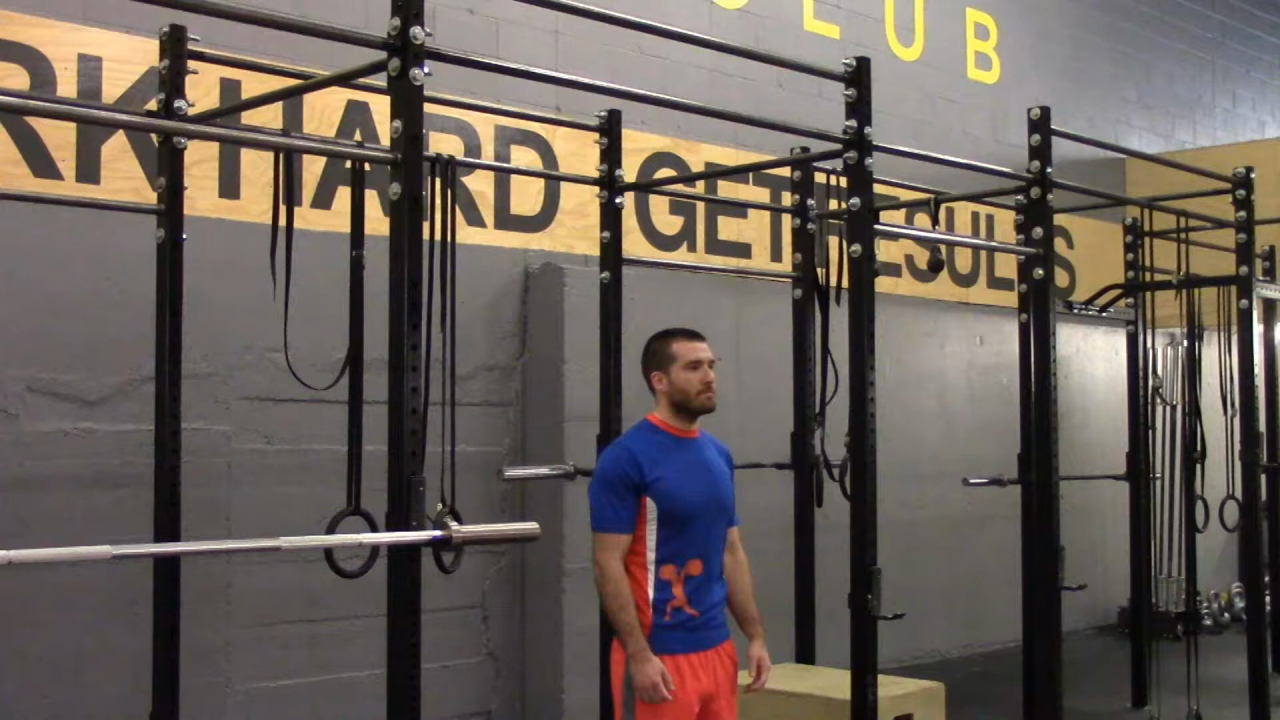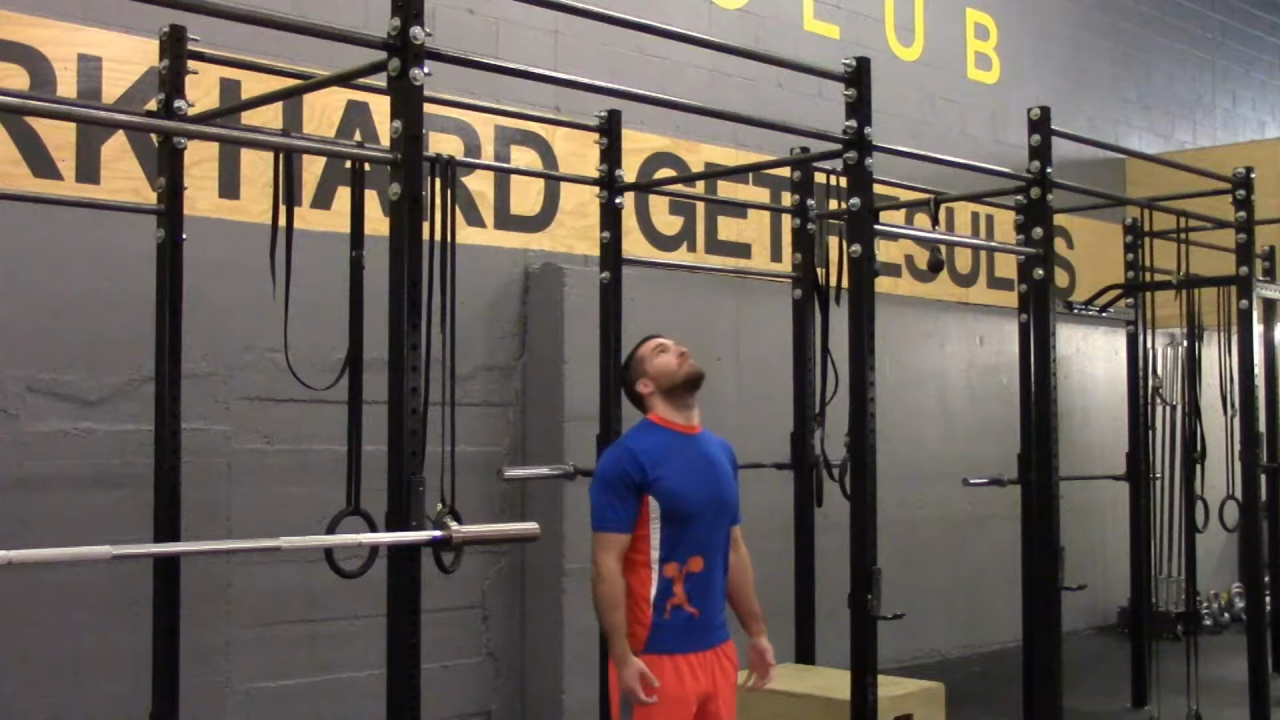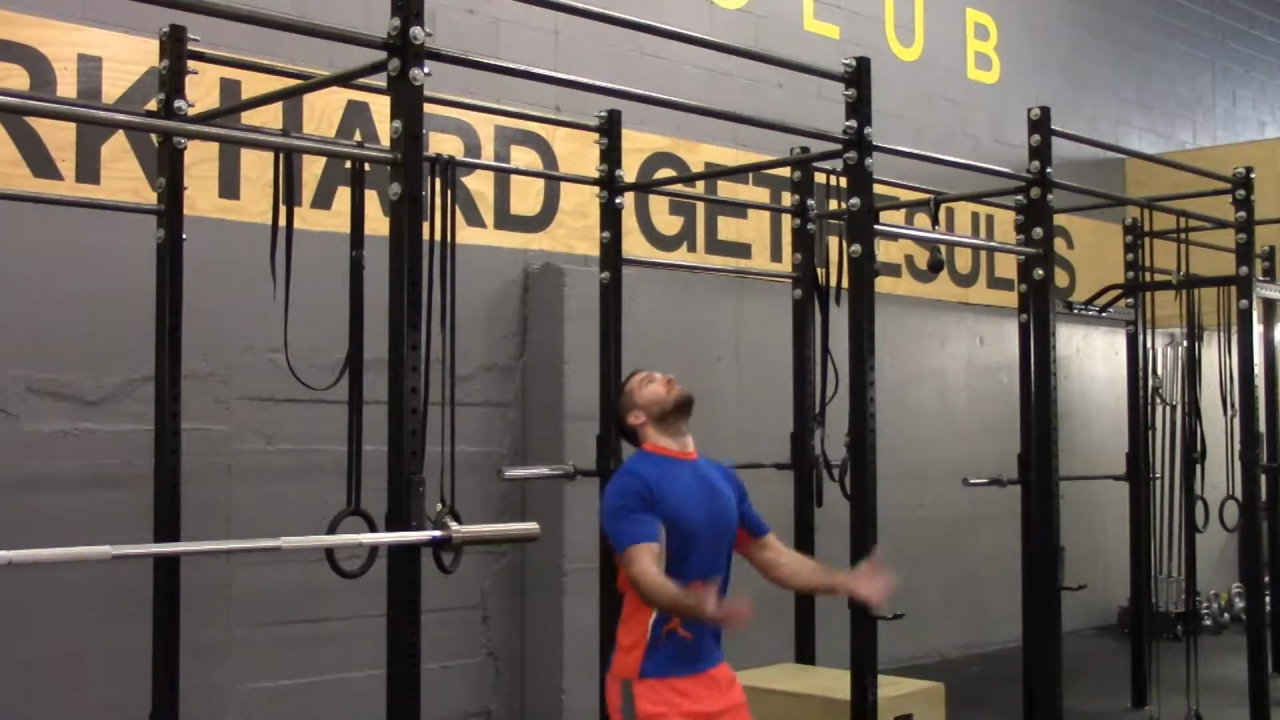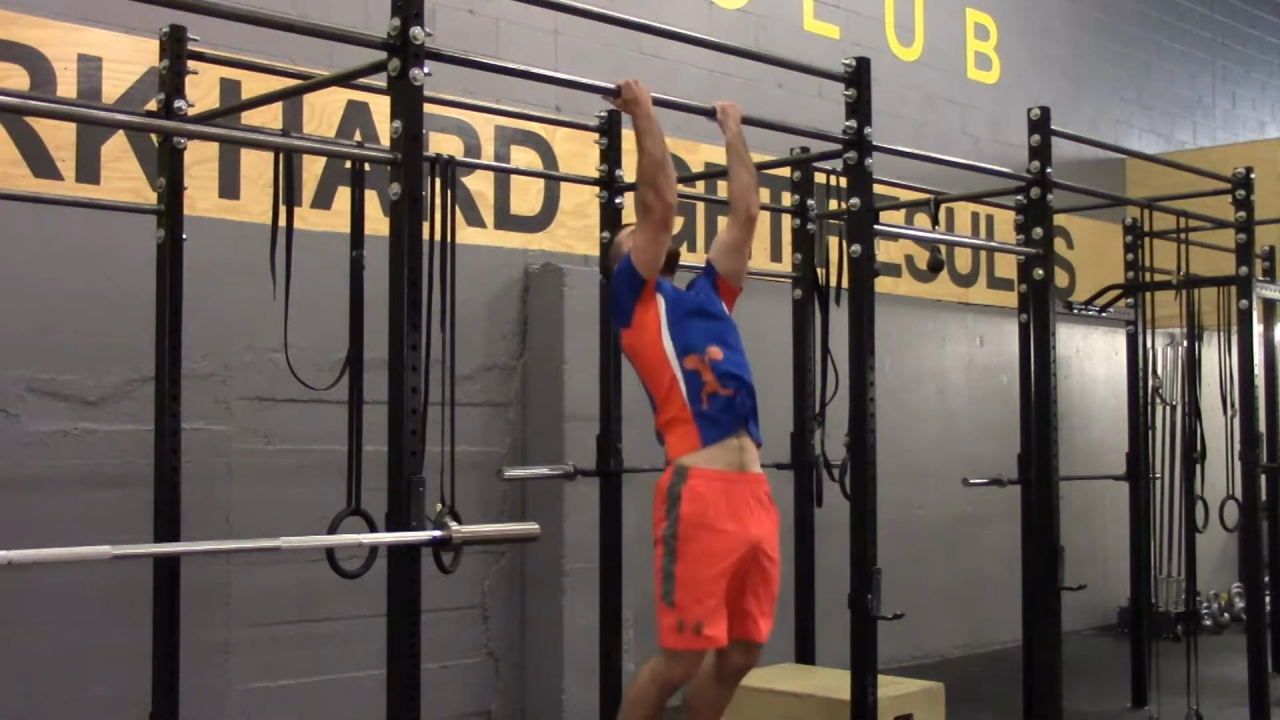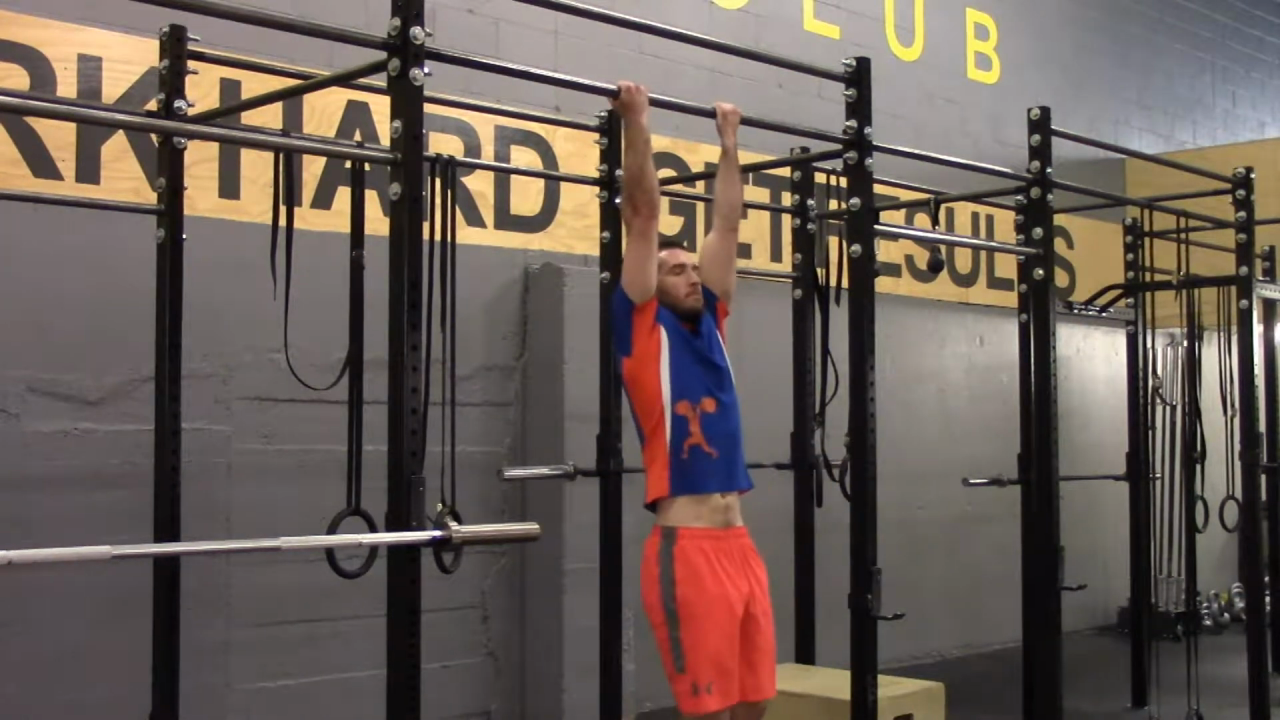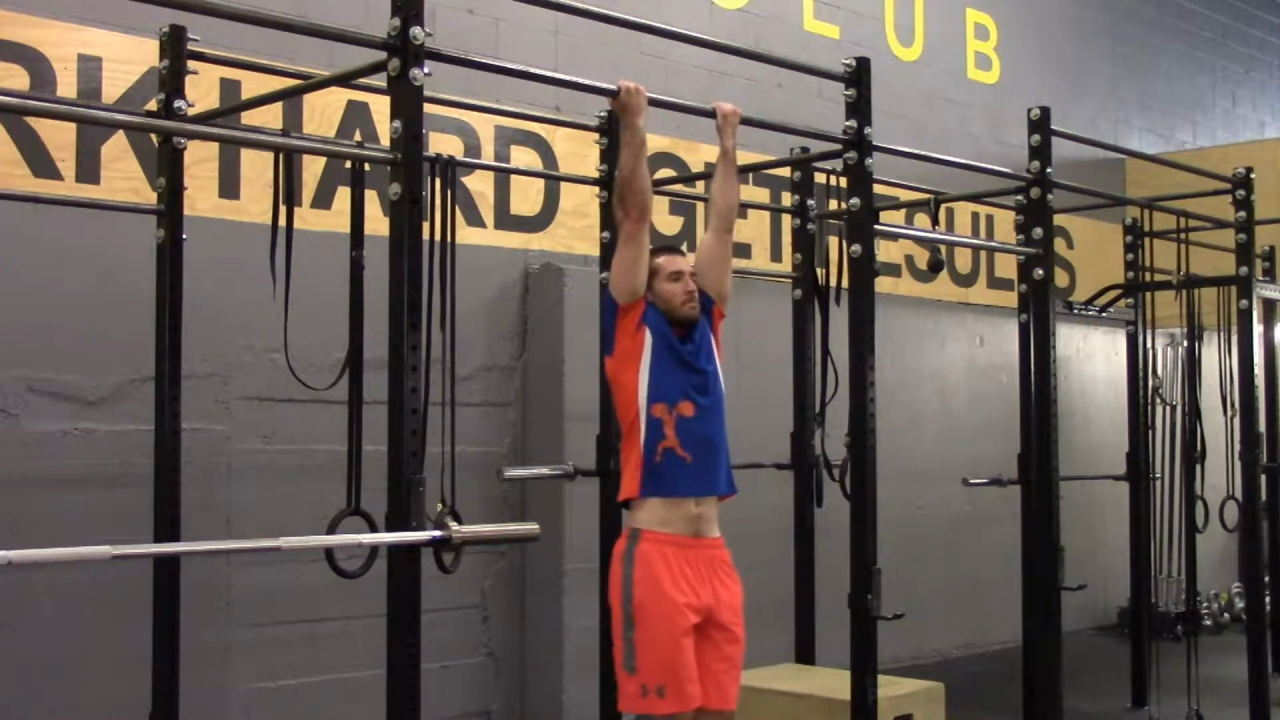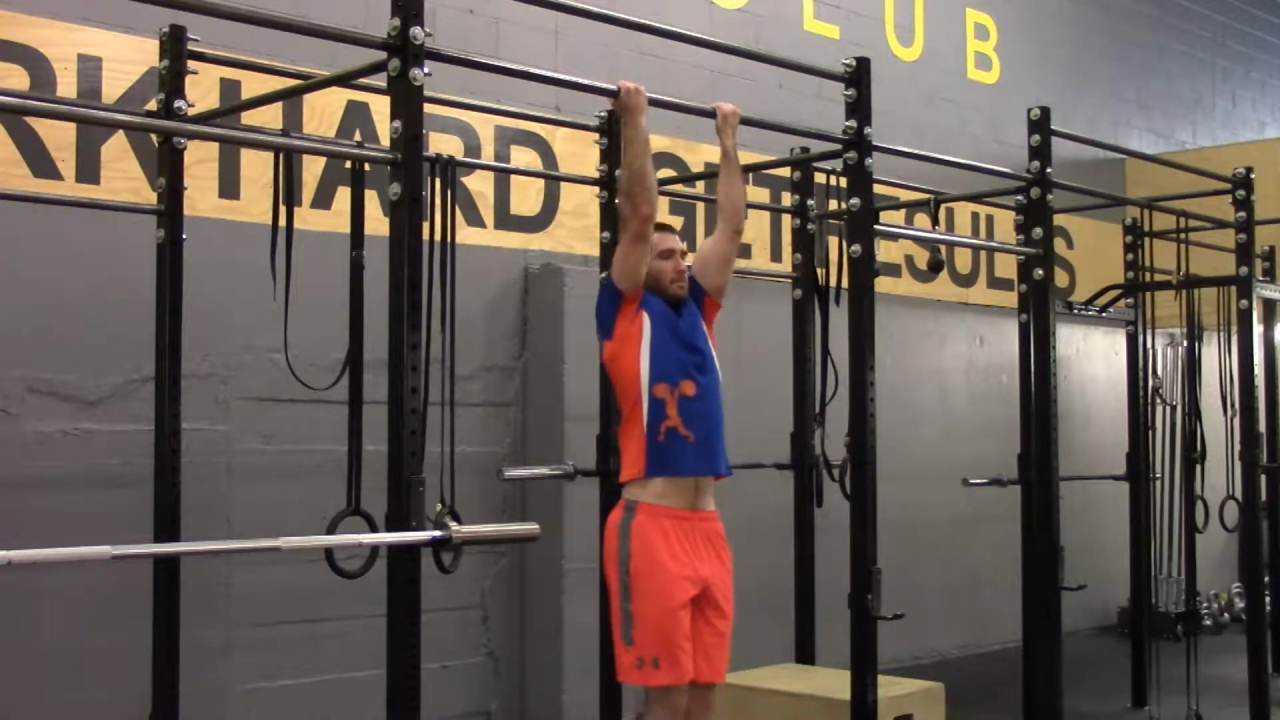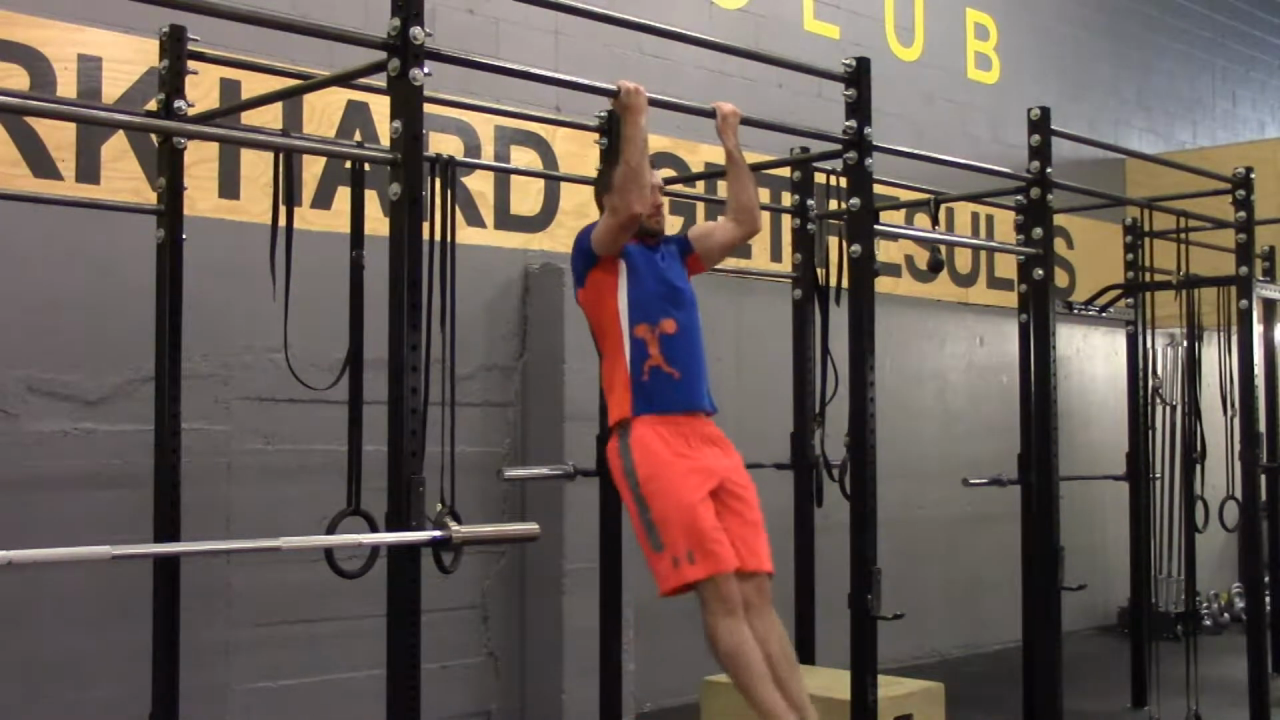
dt=0.5s
person 1, frame 1
left shoulder: (720, 456)
right shoulder: (626, 458)
right elbow: (608, 564)
left wrist: (755, 636)
right wrist: (639, 655)
left hip: (716, 649)
right hip: (658, 655)
person 1, frame 2
left shoulder: (721, 452)
right shoulder: (628, 456)
right elbow: (607, 564)
left wrist: (757, 632)
right wrist: (623, 656)
left hip: (716, 648)
right hip: (655, 656)
person 1, frame 3
left shoulder: (721, 478)
right shoulder: (634, 482)
left elbow: (772, 556)
right elbow: (644, 575)
left wrist: (842, 582)
right wrist: (698, 608)
left hip: (711, 672)
right hip: (650, 679)
person 1, frame 4
left shoulder: (708, 295)
right shoulder: (636, 300)
left elbow: (745, 216)
right elbow: (660, 204)
left wrist: (733, 135)
right wrist: (643, 116)
left hip: (752, 495)
right hip: (698, 499)
left knee: (740, 653)
right knee: (683, 657)
person 1, frame 5
left shoulder: (709, 326)
right shoulder: (643, 329)
left elbow: (727, 224)
right elbow: (642, 217)
left wrist: (728, 140)
right wrist: (635, 122)
left hip: (739, 549)
right hip: (684, 551)
person 1, frame 6
left shoulder: (705, 330)
right shoulder: (632, 331)
left elbow: (721, 227)
right elbow: (634, 219)
left wrist: (727, 140)
right wrist: (634, 124)
left hip: (714, 558)
right hip: (653, 557)
person 1, frame 7
left shoulder: (696, 312)
right shoulder: (624, 311)
left elbow: (731, 227)
right elbow: (637, 216)
left wrist: (728, 140)
right wrist: (634, 122)
left hip: (708, 528)
right hip: (650, 528)
person 1, frame 8
left shoulder: (674, 254)
right shoulder: (599, 254)
left elbow: (745, 222)
right elbow: (629, 206)
left wrist: (730, 140)
right wrist: (633, 120)
left hip: (710, 440)
right hip: (650, 443)
left knee: (755, 595)
right knee: (720, 595)
